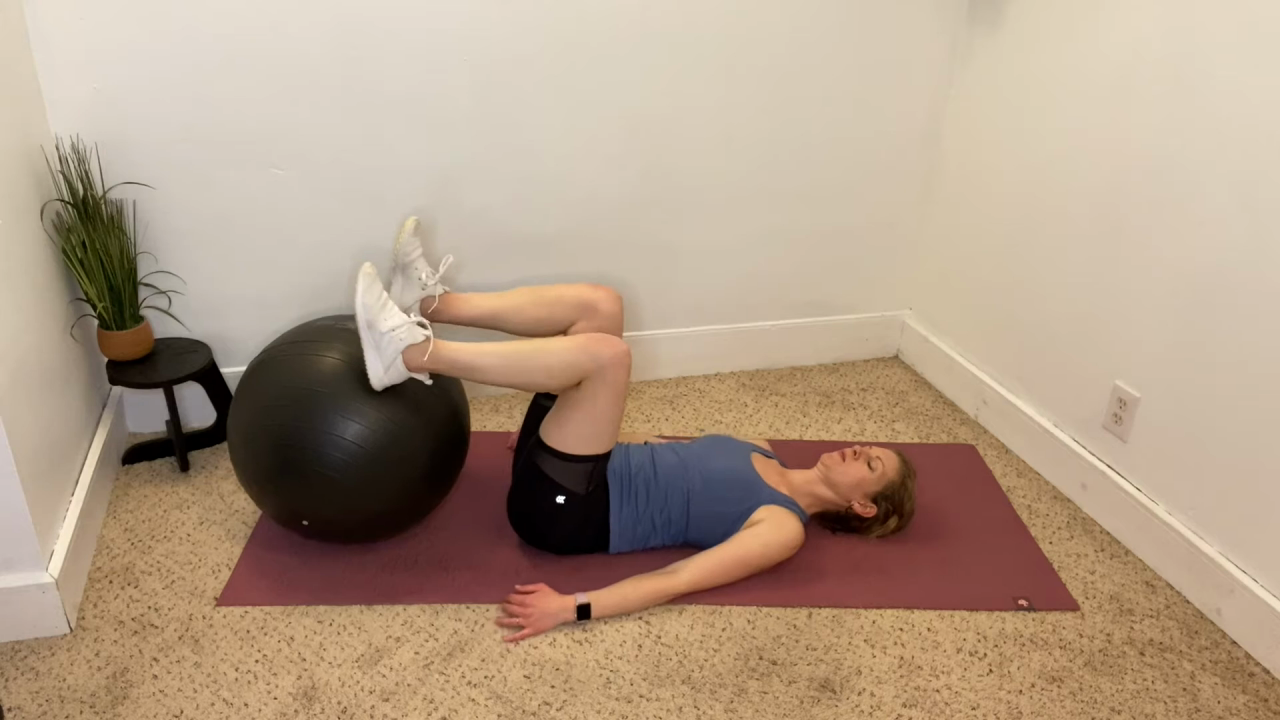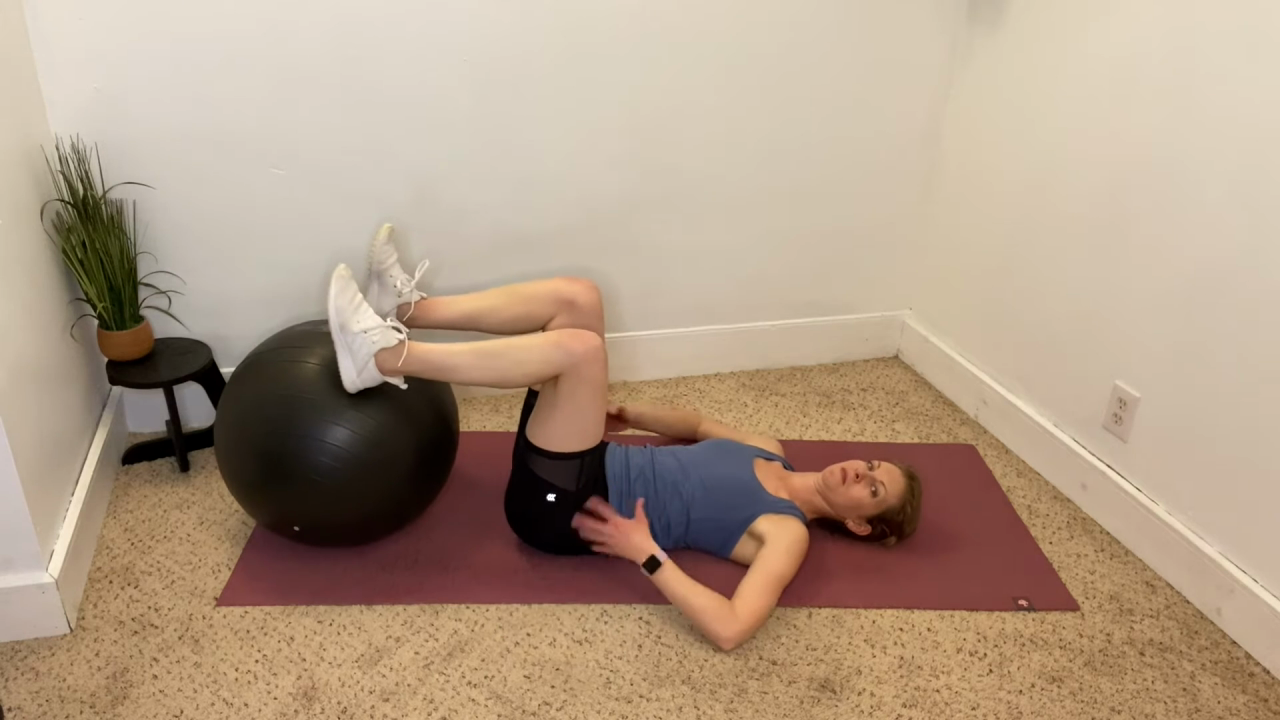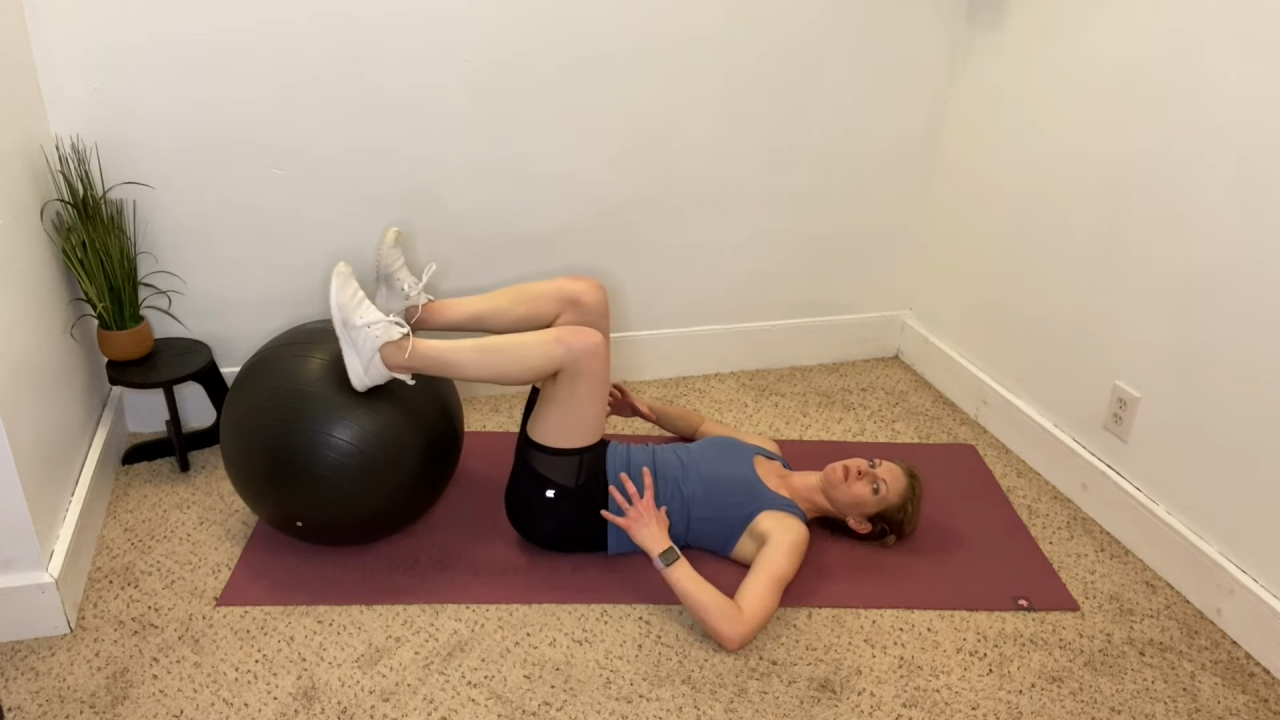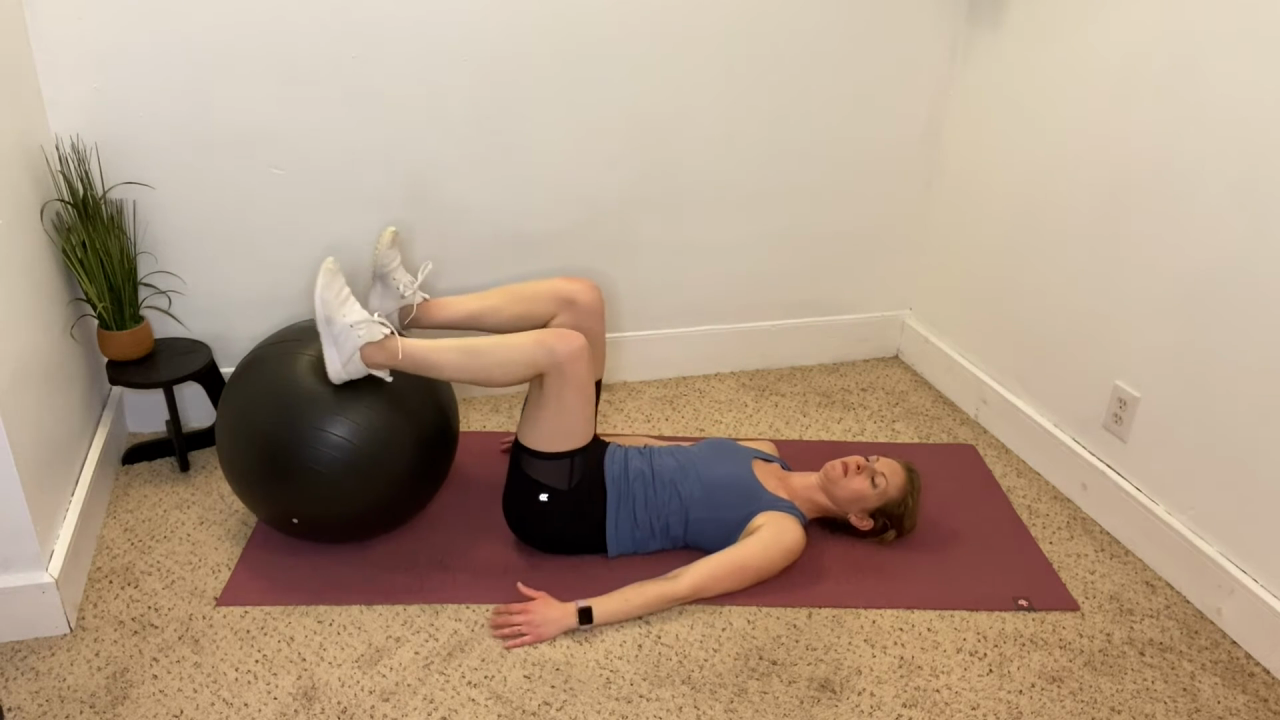
dt=1s
person 1, frame 1
left shoulder: (784, 528)
right shoulder: (761, 455)
left elbow: (681, 579)
left wrist: (573, 607)
right wrist: (562, 426)
left hip: (566, 510)
right hip: (586, 469)
left knee: (606, 351)
right knee: (599, 305)
left ankle: (411, 355)
right ankle: (428, 303)
person 1, frame 2
left shoulder: (788, 534)
right shoulder: (769, 452)
left elbow: (729, 629)
right elbow: (700, 425)
left wrist: (646, 555)
right wrist: (631, 416)
left hip: (565, 508)
right hip: (598, 470)
left knee: (579, 348)
right knee: (577, 297)
left ankle: (385, 358)
right ankle: (406, 307)
person 1, frame 3
left shoulder: (788, 532)
right shoulder: (767, 451)
left elbow: (734, 629)
right elbow: (701, 427)
left wrist: (660, 547)
right wrist: (644, 408)
left hip: (566, 506)
right hip: (595, 465)
left knee: (581, 345)
right knee: (582, 296)
left ankle: (390, 354)
right ankle: (414, 310)
person 1, frame 4
left shoulder: (785, 534)
right shoulder: (766, 453)
left elbow: (682, 586)
left wrist: (574, 615)
right wrist: (547, 431)
left hip: (564, 509)
right hip: (595, 466)
left knee: (563, 347)
right knee: (577, 297)
left ankle: (372, 351)
right ankle: (409, 309)
